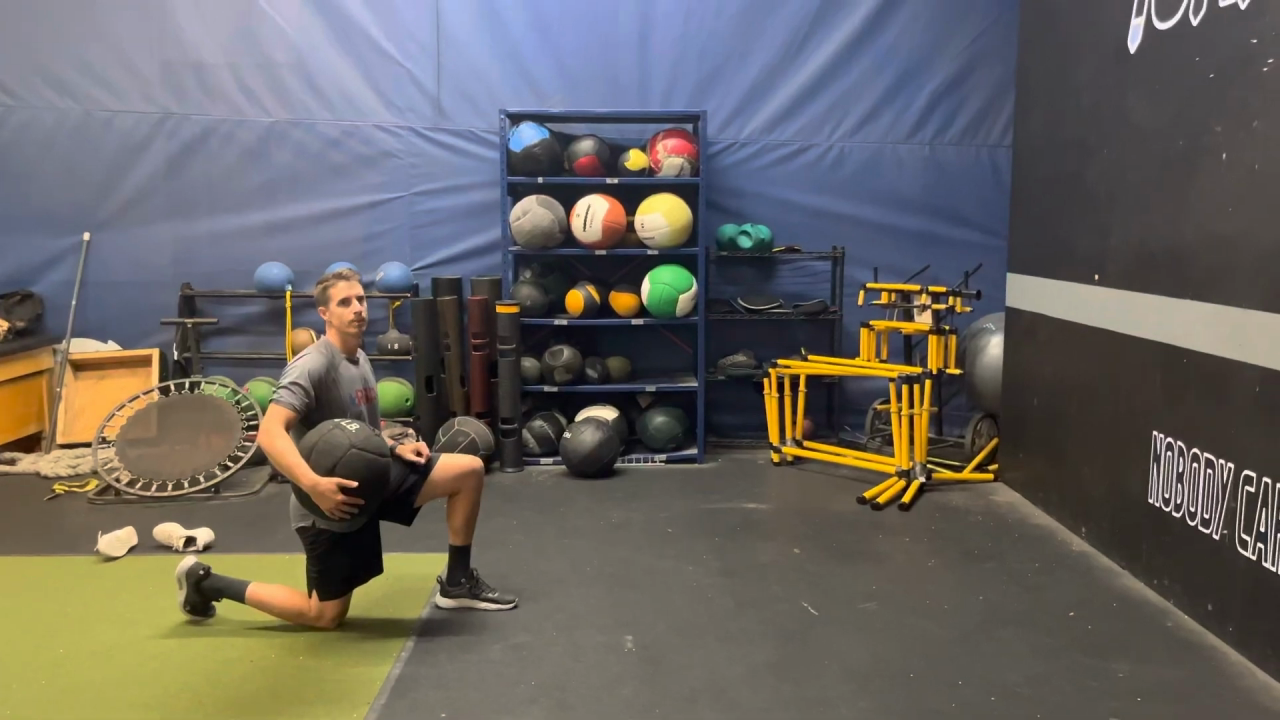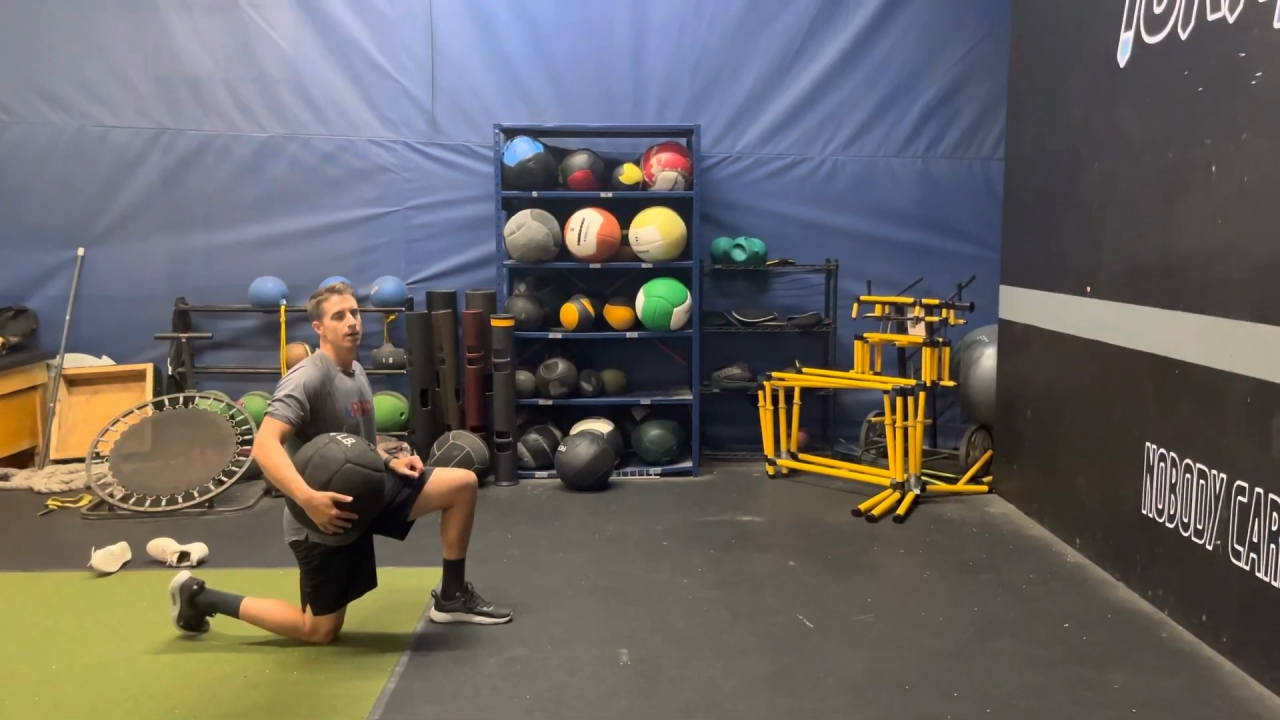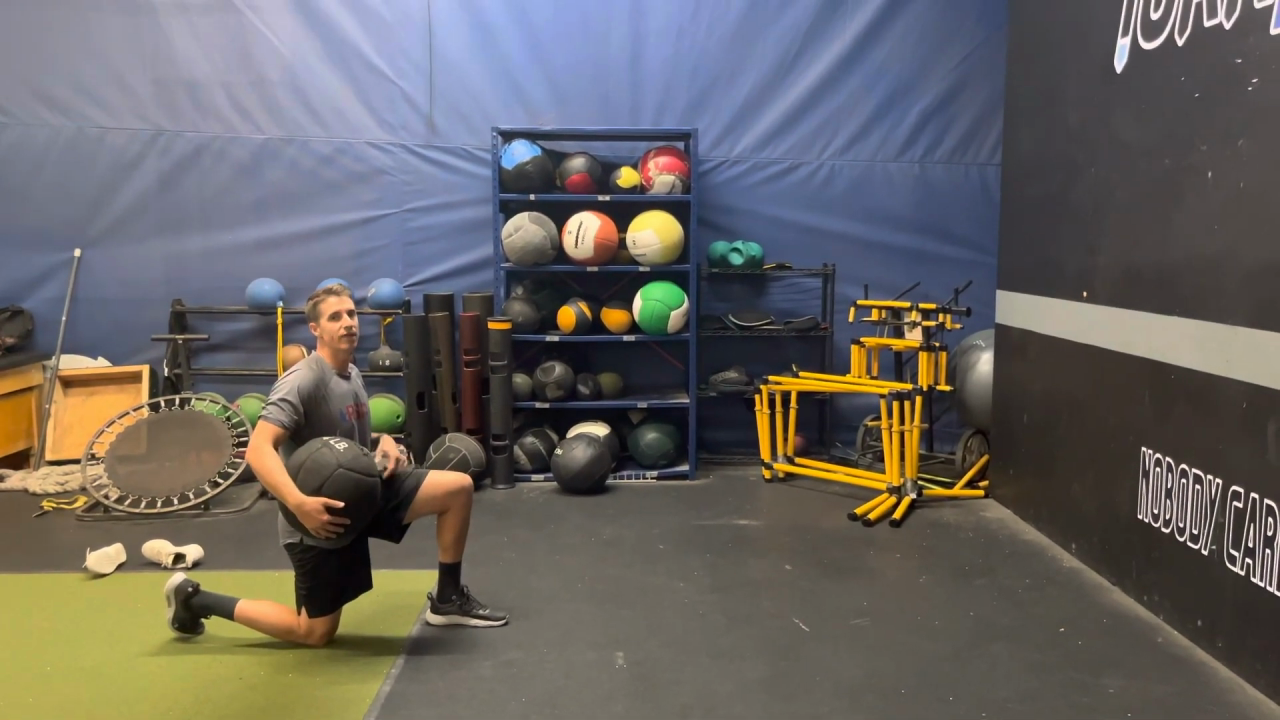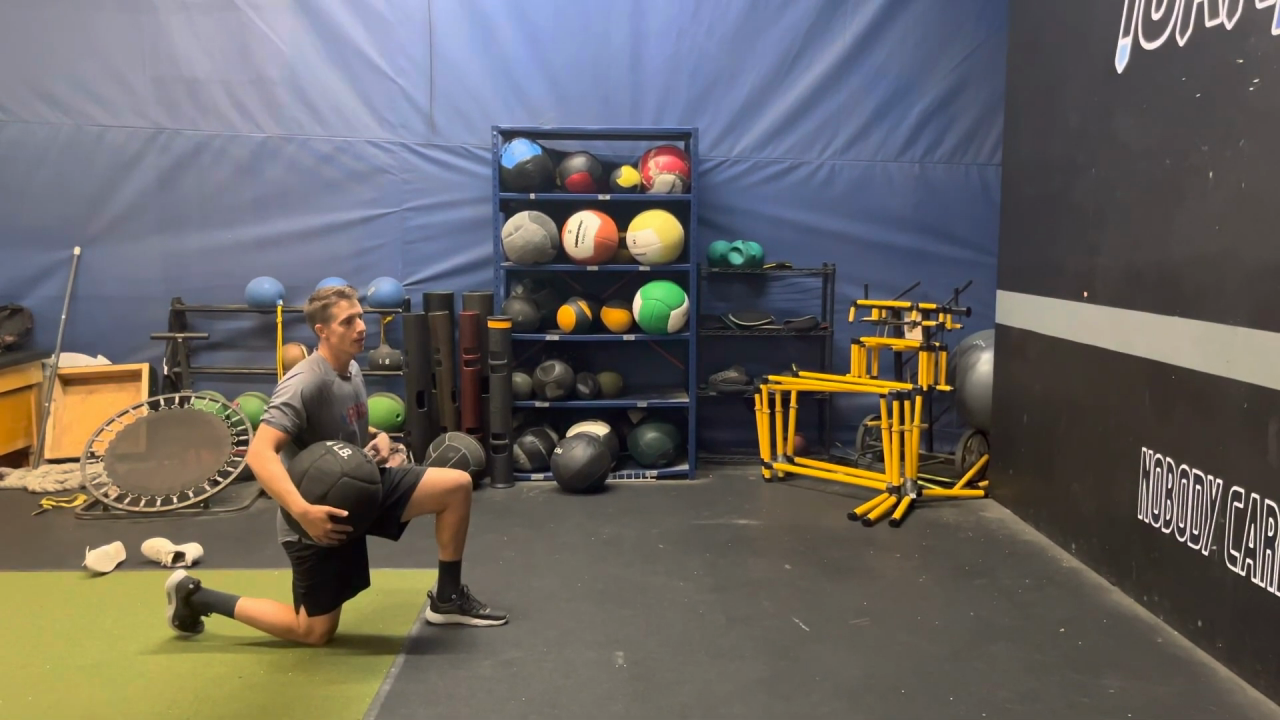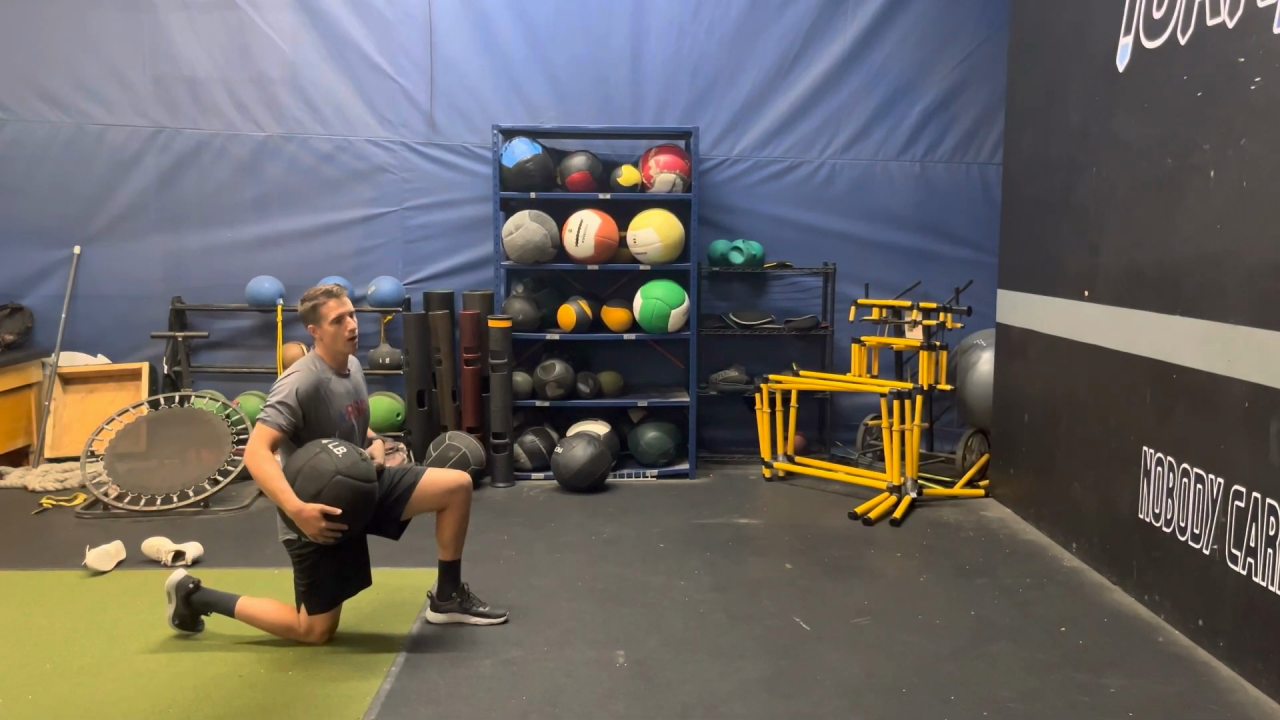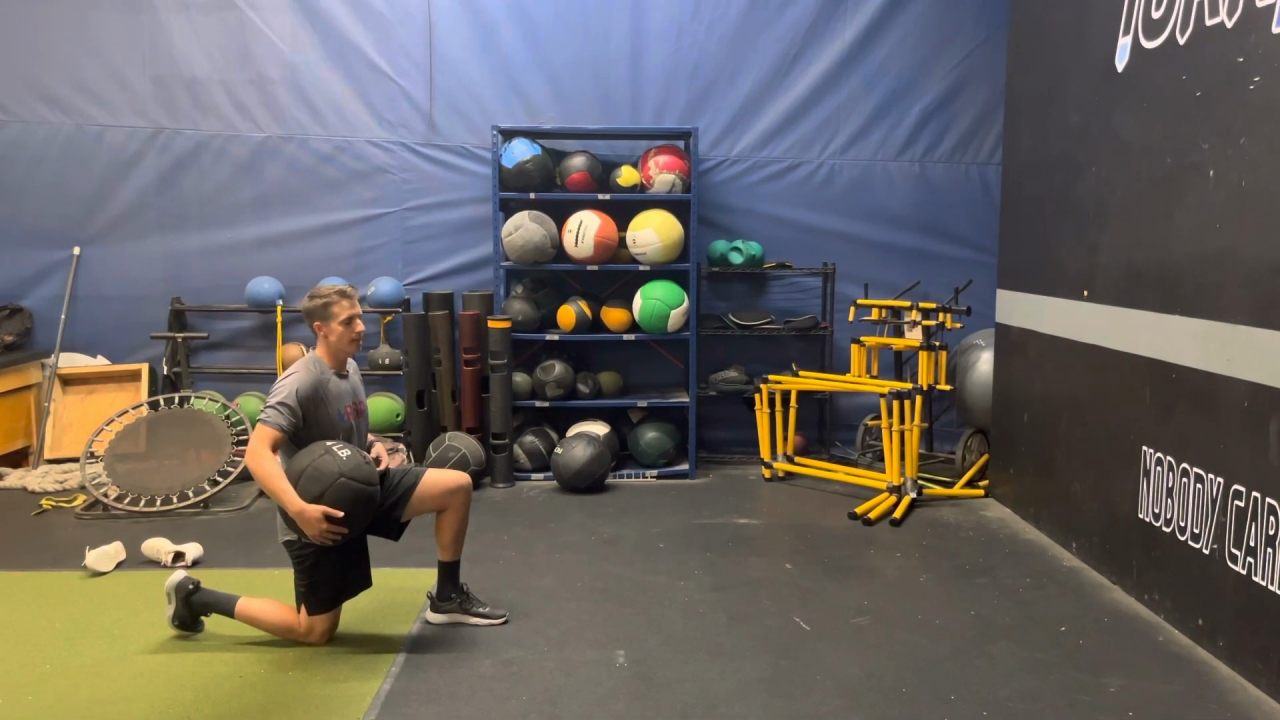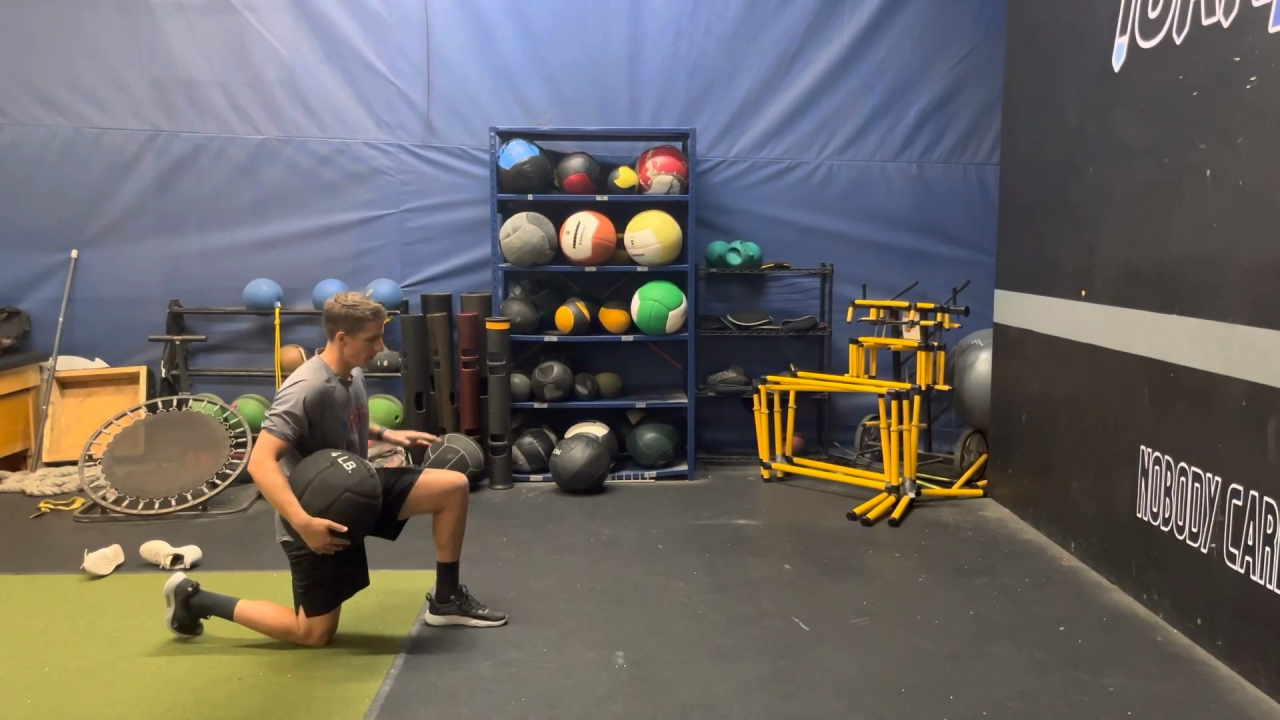
dt=0.7s
person 1, frame 1
left shoulder: (360, 359)
right shoulder: (312, 366)
right elbow: (270, 433)
left wrist: (395, 447)
right wrist: (314, 485)
right hip: (331, 504)
left knee: (469, 470)
right knee: (326, 615)
left ankle: (458, 583)
right ankle: (205, 582)
person 1, frame 2
left shoulder: (356, 371)
right shoulder: (307, 379)
right elbow: (264, 445)
left wrist: (390, 460)
right wrist: (308, 499)
right hip: (325, 516)
left knee: (463, 483)
right knee: (320, 629)
left ankle: (452, 596)
right ankle: (199, 597)
person 1, frame 3
left shoulder: (352, 374)
right shoulder: (302, 382)
right elbow: (258, 449)
left wrist: (383, 442)
right wrist: (299, 504)
right hip: (320, 519)
left knee: (459, 487)
right knee: (315, 631)
left ankle: (448, 600)
right ankle: (194, 599)
person 1, frame 4
left shoulder: (351, 370)
right shoulder: (305, 384)
right elbow: (260, 454)
left wrist: (379, 437)
right wrist: (302, 512)
right hip: (321, 516)
left knee: (457, 485)
right knee: (315, 631)
left ankle: (448, 598)
right ankle: (195, 595)
person 1, frame 5
left shoulder: (352, 366)
right shoulder: (300, 384)
right elbow: (257, 452)
left wrist: (374, 442)
right wrist: (295, 510)
right hip: (319, 513)
left knee: (458, 485)
right knee: (315, 629)
left ankle: (448, 598)
right ankle: (195, 596)
person 1, frame 6
left shoulder: (350, 368)
right shoulder: (300, 384)
right elbow: (257, 453)
left wrist: (374, 444)
right wrist: (298, 510)
right hip: (320, 515)
left knee: (458, 486)
right knee: (316, 630)
left ankle: (448, 598)
right ankle: (194, 596)
person 1, frame 7
left shoulder: (352, 373)
right shoulder: (307, 390)
right elbow: (261, 462)
left wrist: (385, 434)
right wrist: (303, 523)
right hip: (318, 516)
left knee: (454, 486)
right knee: (315, 632)
left ankle: (446, 600)
right ankle: (194, 599)
